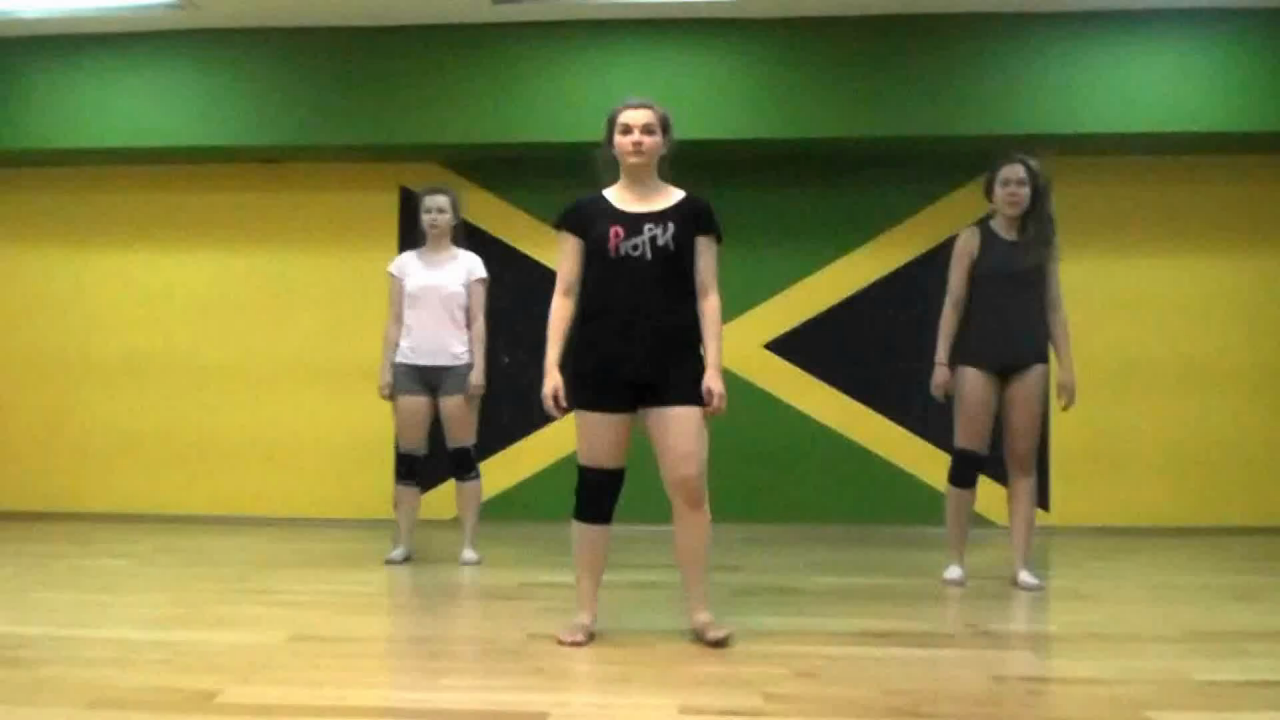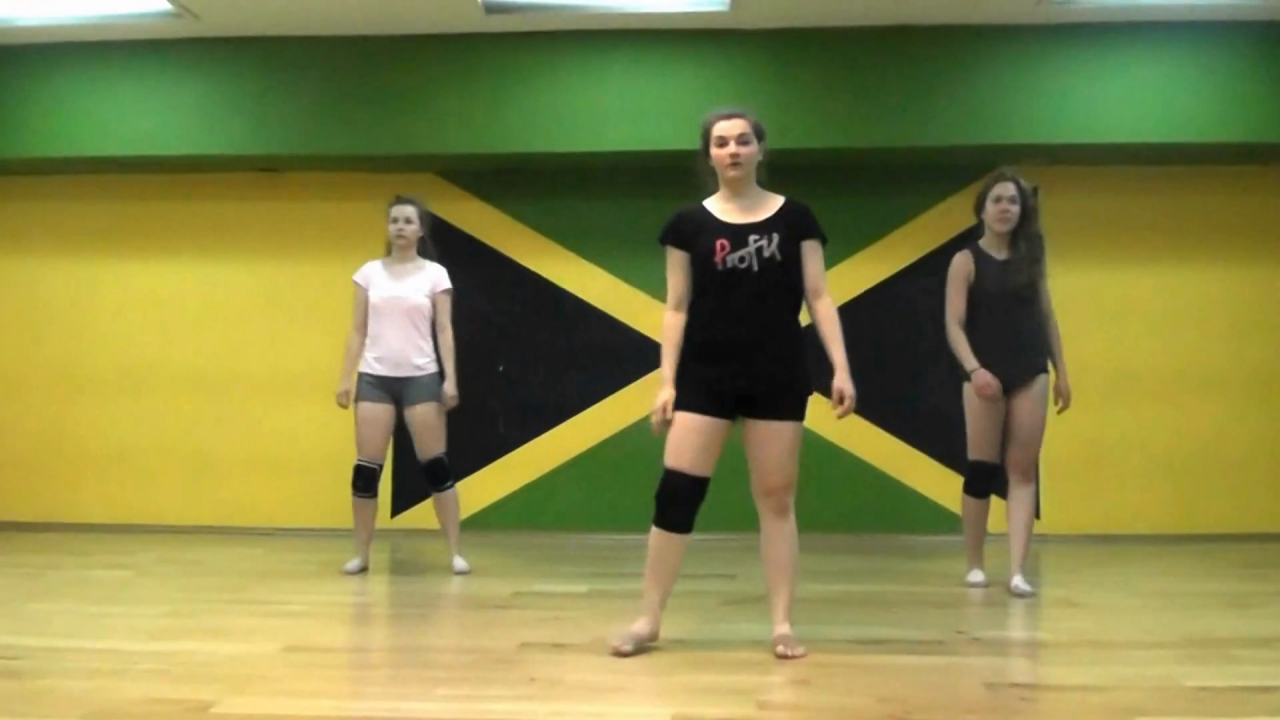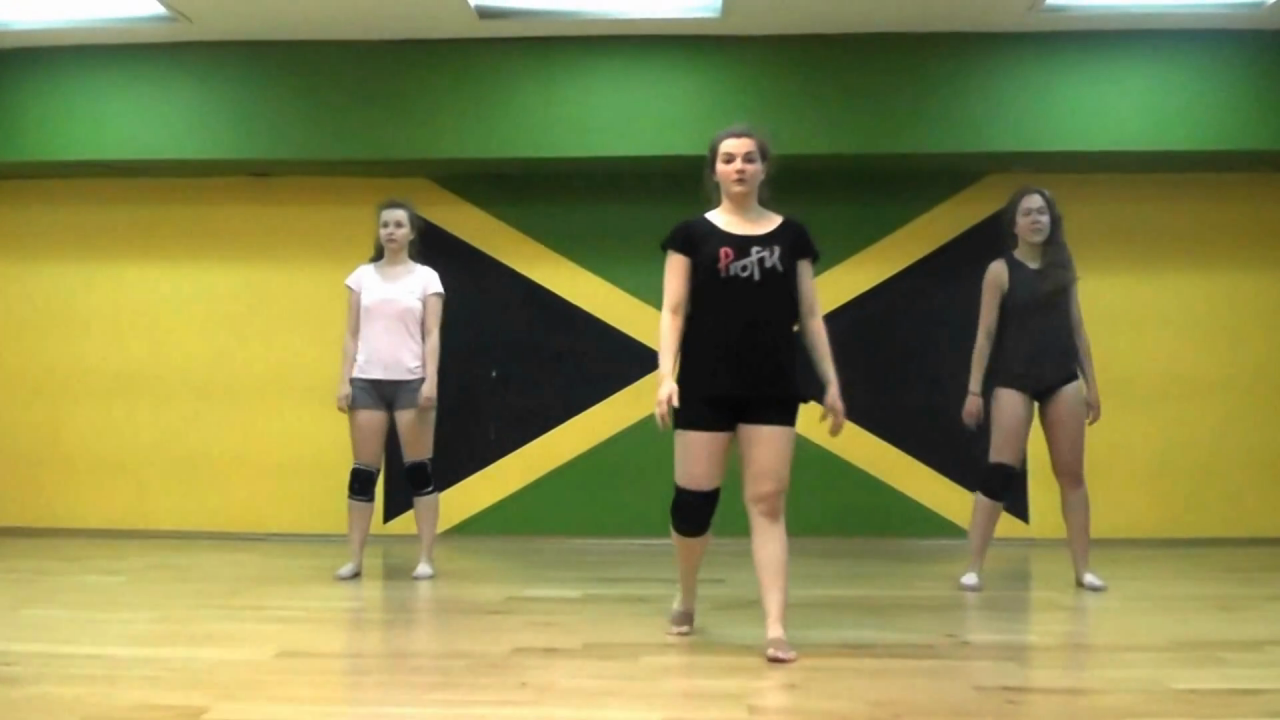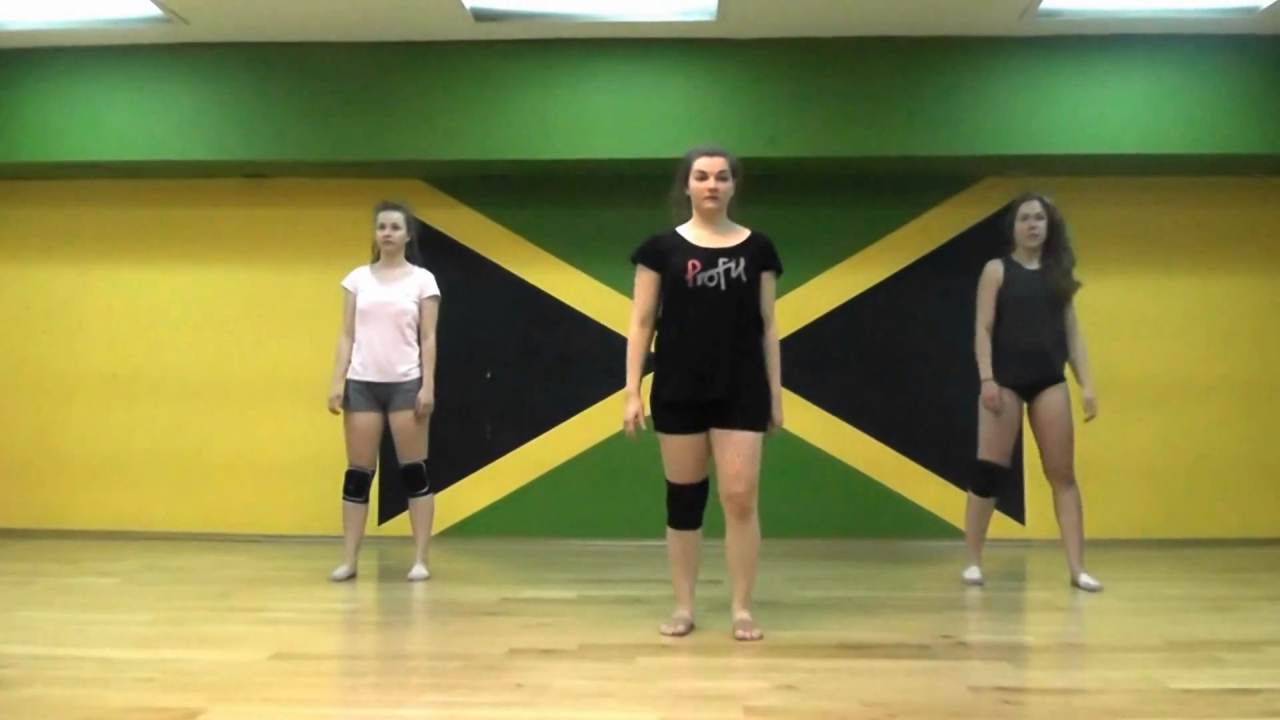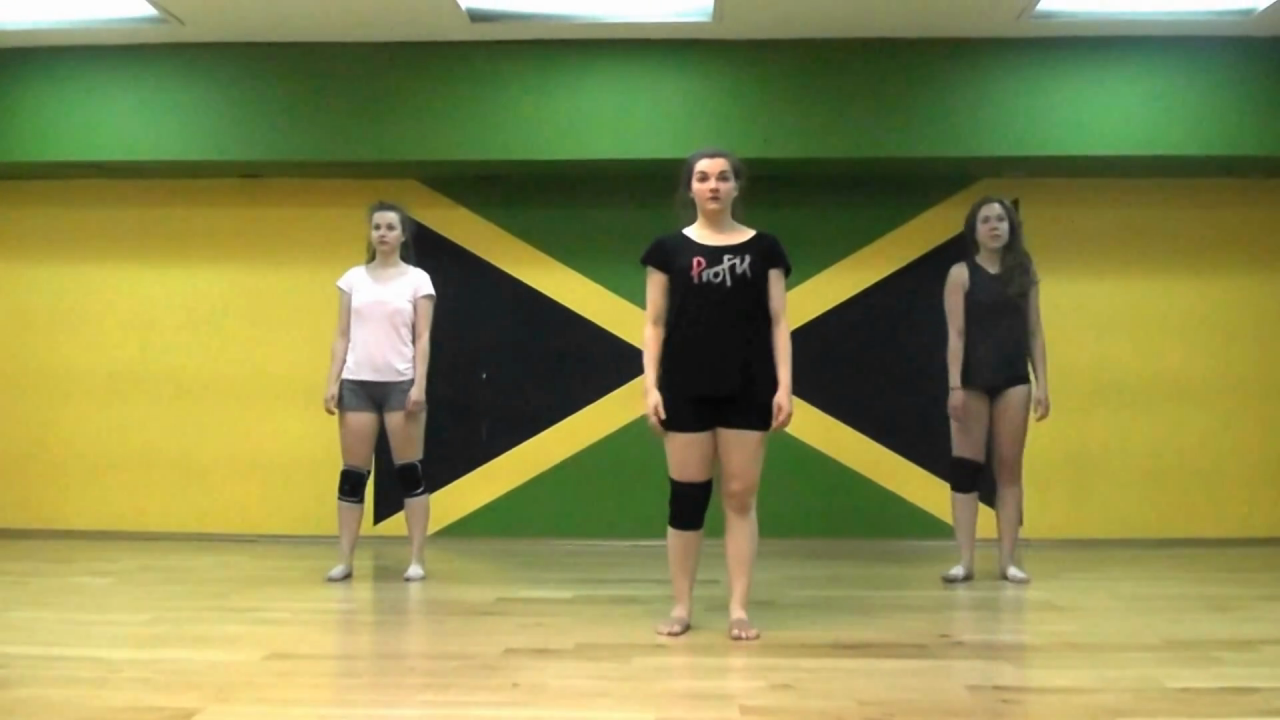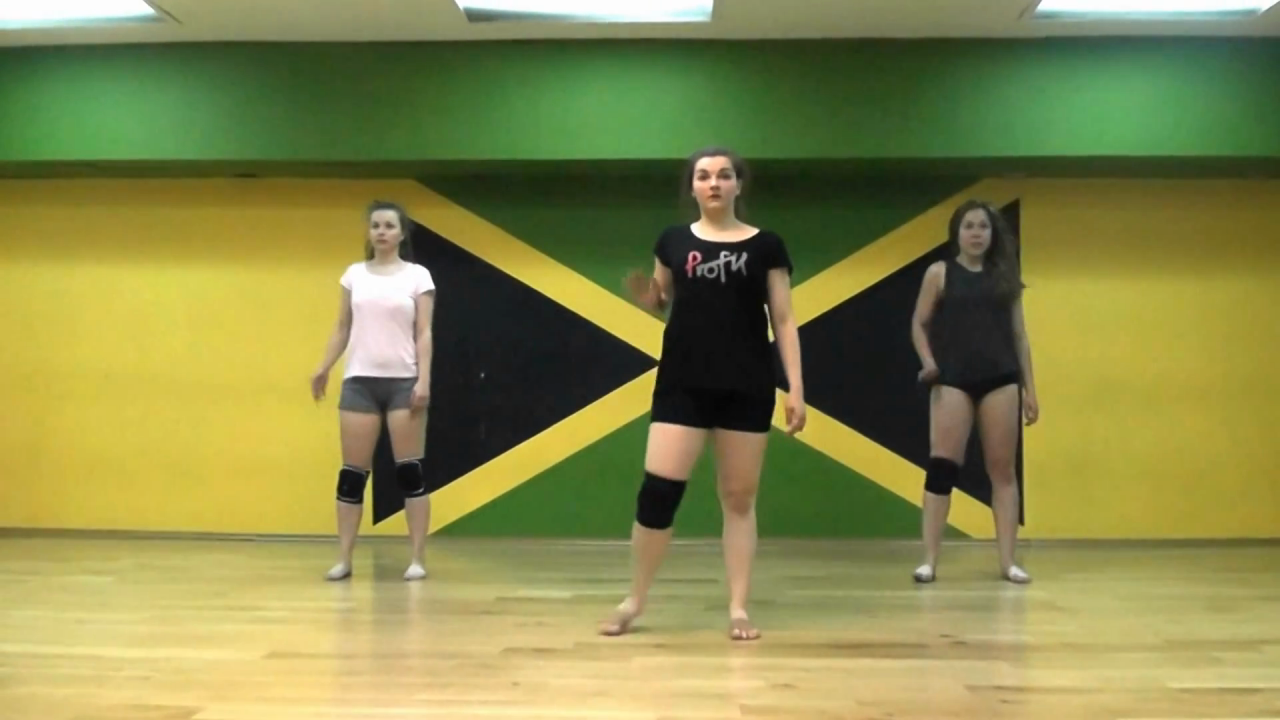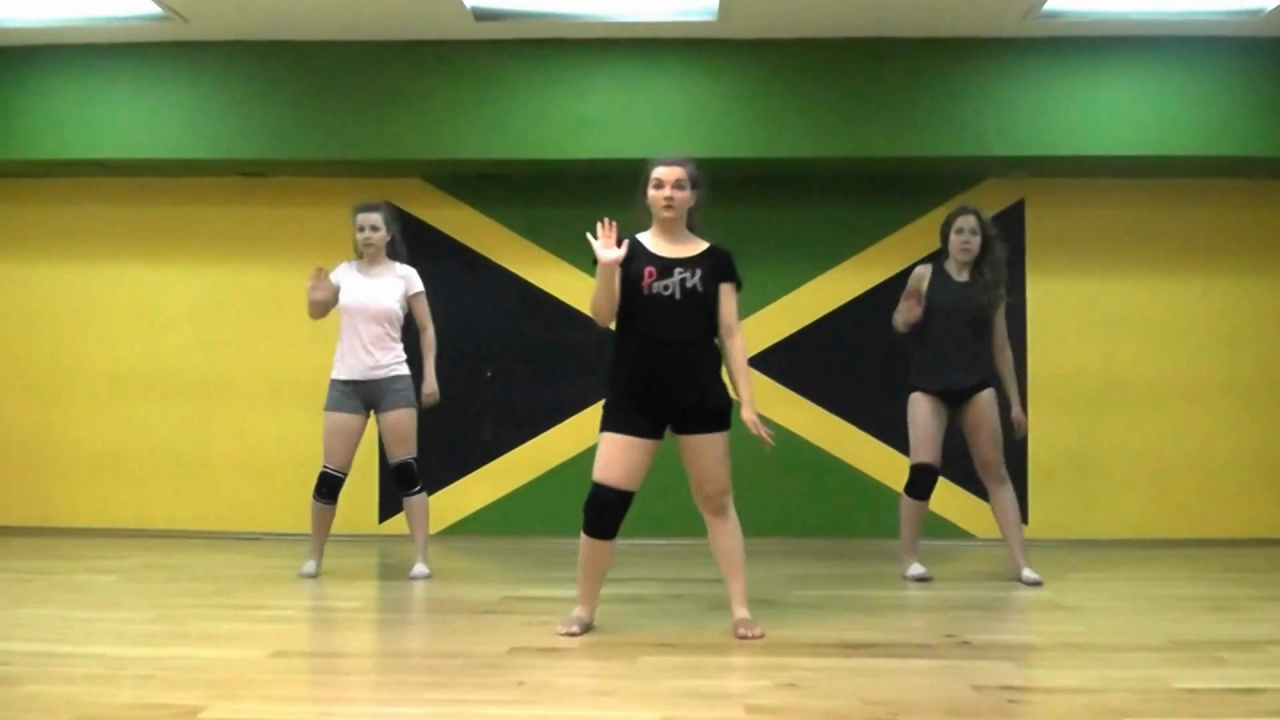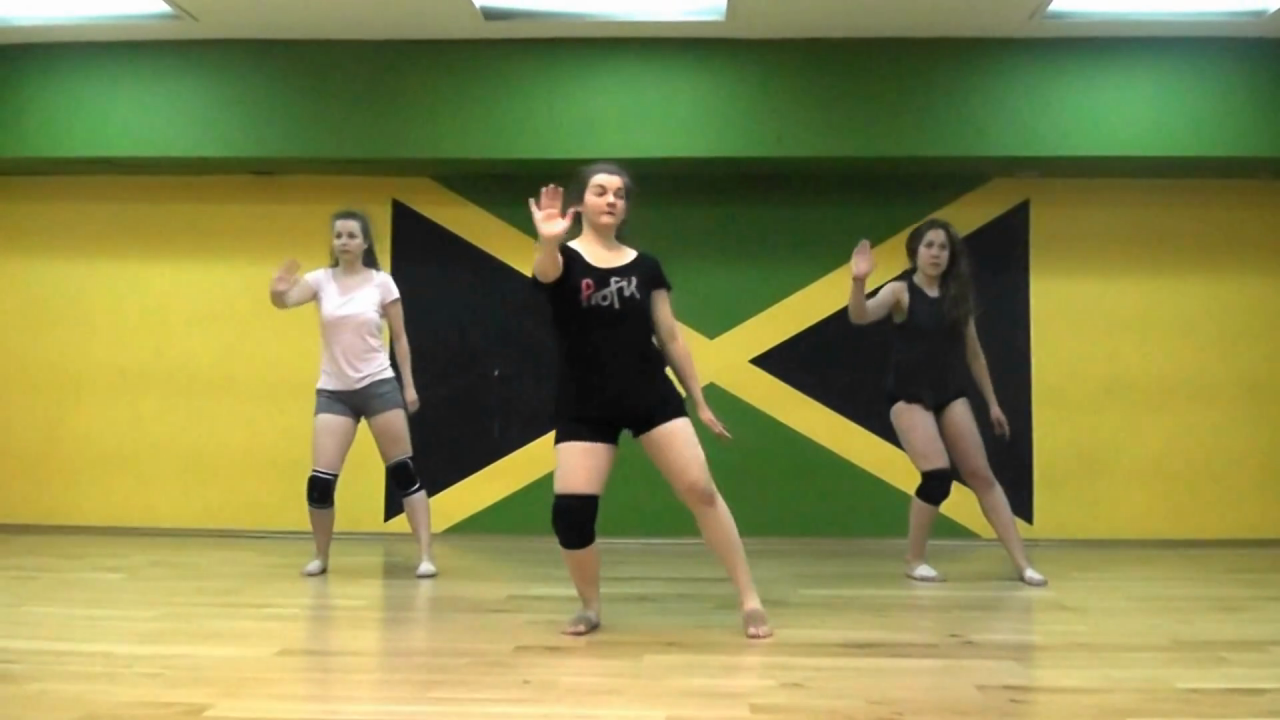
dt=0.5s
person 1, frame 1
left shoulder: (693, 211)
right shoulder: (586, 212)
left elbow: (707, 294)
right elbow: (565, 295)
left wrist: (714, 366)
right wrist: (552, 366)
left hip: (674, 366)
right hip: (599, 367)
left knee: (689, 484)
right knee: (597, 487)
left ankle: (699, 610)
right ankle: (584, 612)
person 1, frame 2
left shoulder: (795, 216)
right shoulder: (689, 224)
left elbow: (819, 297)
right elbow: (677, 308)
left wrist: (841, 368)
right wrist: (666, 380)
left hip: (778, 378)
right hip: (707, 376)
left knee: (776, 499)
right knee: (676, 491)
left ankle: (782, 624)
right ankle: (648, 619)
person 1, frame 3
left shoulder: (792, 235)
right shoulder: (691, 234)
left elbow: (809, 316)
right elbow: (673, 312)
left wrist: (831, 385)
right wrist: (667, 376)
left hip: (772, 388)
right hip: (705, 387)
left knee: (767, 504)
right knee: (693, 500)
left ankle: (775, 629)
right ankle: (686, 598)
person 1, frame 4
left shoulder: (757, 247)
right shoulder: (660, 247)
left elbow: (768, 326)
right elbow: (642, 324)
left wrist: (775, 394)
right wrist: (632, 392)
left hip: (742, 391)
right hip: (677, 391)
left knee: (740, 497)
right knee: (684, 498)
left ankle: (742, 608)
right ankle: (683, 607)
person 1, frame 5
left shoulder: (764, 247)
right shoulder: (669, 248)
left elbow: (778, 322)
right elbow: (655, 322)
left wrist: (784, 385)
right wrist: (650, 385)
left hip: (748, 389)
right hip: (685, 389)
left knee: (740, 496)
right knee: (687, 496)
left ankle: (739, 608)
right ankle: (681, 606)
person 1, frame 6
left shoulder: (766, 245)
right shoulder: (674, 241)
left elbow: (784, 320)
left wrist: (796, 387)
right wrist: (650, 294)
left hip: (747, 386)
right hip: (683, 383)
left knee: (739, 497)
right knee: (658, 490)
left ankle: (738, 608)
right ankle: (635, 598)
person 1, frame 7
left shoulder: (715, 259)
right shoulder: (625, 251)
left elbow: (730, 334)
right elbow: (604, 316)
left wrist: (747, 403)
right wrist: (608, 267)
left hip: (699, 396)
right hip: (632, 397)
left knee: (716, 500)
right knee: (603, 500)
left ankle: (740, 609)
right ankle: (585, 606)
person 1, frame 8
left shoulder: (645, 265)
right shoulder: (562, 257)
left elbow: (670, 336)
right elbow: (544, 271)
left wrist: (700, 402)
right wrist: (547, 240)
left hip: (651, 395)
right hip: (583, 406)
left knee: (701, 491)
right knee: (570, 510)
left ankle: (749, 600)
right ankle: (589, 607)
person 2, frame 1
left shoulder: (1042, 243)
right shoulder: (972, 239)
left elbow: (1054, 307)
right elbow: (953, 304)
left wrist: (1067, 366)
right wrist: (942, 362)
left hip: (1029, 362)
right hip: (977, 360)
left knee: (1023, 462)
right knee: (967, 458)
left ankle: (1020, 564)
right ankle: (955, 560)
person 2, frame 2
left shoulder: (1032, 257)
right shoulder: (966, 261)
left elbow: (1047, 317)
right elbow: (954, 325)
left wrist: (1061, 373)
right wrist: (975, 370)
left hip: (1030, 374)
right hip: (985, 374)
left knee: (1022, 471)
right knee: (982, 468)
left ankle: (1016, 570)
right ankle: (975, 563)
person 2, frame 3
left shoulder: (1063, 268)
right shoulder: (1001, 270)
left elbow: (1076, 329)
right elbow: (987, 335)
left wrist: (1091, 385)
right wrist: (974, 391)
left hip: (1063, 380)
right hip: (1014, 381)
left knee: (1071, 474)
right knee: (1000, 471)
left ankle: (1082, 567)
right ankle: (973, 567)
person 2, frame 4
left shoulder: (1060, 273)
right shoulder: (997, 270)
left elbow: (1072, 335)
right elbow: (983, 330)
left wrist: (1087, 385)
right wrist: (986, 380)
left hip: (1050, 381)
right hip: (1005, 379)
left knee: (1062, 474)
right knee: (990, 469)
left ankle: (1077, 568)
right ankle: (973, 561)
person 2, frame 5
left shoulder: (1023, 274)
right shoulder: (961, 273)
left elbow: (1034, 333)
right elbow: (956, 334)
left wrist: (1042, 384)
right wrist: (955, 386)
left hip: (1013, 381)
right hip: (972, 381)
left knee: (1009, 469)
right knee: (965, 466)
left ankle: (1007, 560)
right ankle: (965, 560)
person 2, frame 6
left shoulder: (1005, 275)
right shoulder: (940, 272)
left elbow: (1019, 335)
right elbow: (919, 324)
left wrist: (1029, 388)
right wrist: (928, 363)
left hip: (1000, 380)
right hip: (953, 380)
left knee: (1003, 469)
right knee: (943, 465)
left ankle: (1008, 560)
right ankle: (929, 560)
person 2, frame 7
left shoulder: (991, 284)
right shoulder: (925, 274)
left elbow: (1000, 347)
right elbow: (901, 325)
left wrist: (1015, 402)
right wrist: (906, 318)
left hip: (977, 387)
right hip: (927, 386)
left knee: (994, 471)
right knee: (924, 469)
left ankle: (1021, 563)
right ankle: (910, 558)
person 2, frame 8
left shoulder: (959, 295)
right shoulder: (900, 291)
left elbow: (973, 351)
right elbow: (860, 317)
left wrist: (992, 403)
right wrist: (858, 282)
left hip: (952, 397)
right hip: (910, 398)
left knee: (982, 476)
right knee: (937, 475)
left ankle: (1022, 563)
right ankle: (915, 560)
person 3, frame 1
left shoulder: (469, 263)
right shoulder: (404, 263)
left elbow: (477, 320)
right elbow: (395, 320)
left wrist: (479, 367)
right wrist: (386, 369)
left hip: (454, 367)
right hip: (411, 367)
left knee: (462, 455)
right knee: (409, 456)
left ankle: (468, 543)
right ankle: (403, 542)
person 3, frame 2
left shoulder: (434, 274)
right shoulder: (369, 273)
left elbow: (444, 330)
right elbow: (357, 331)
left wrist: (450, 379)
right wrist: (346, 377)
left hip: (420, 378)
right hip: (375, 379)
left knee: (435, 465)
right knee: (366, 467)
left ankle: (455, 552)
right ankle: (360, 553)
person 3, frame 3
left shoulder: (426, 277)
right shoulder: (362, 276)
left elbow: (432, 335)
right elbow: (352, 334)
left wrist: (431, 381)
right wrist: (344, 381)
left hip: (410, 381)
right hip: (368, 382)
left knee: (419, 470)
right knee: (363, 471)
left ankle: (425, 557)
right ankle: (354, 558)
person 3, frame 4
left shoulder: (422, 280)
right shoulder: (357, 278)
left elbow: (428, 339)
right elbow: (347, 335)
left wrist: (428, 386)
right wrist: (337, 382)
left hip: (405, 383)
right hip: (362, 383)
left knee: (413, 471)
right knee: (358, 473)
left ankle: (420, 559)
right ankle: (349, 559)
person 3, frame 5
left shoulder: (417, 279)
right shoulder: (353, 278)
left elbow: (422, 338)
right elbow: (342, 335)
left wrist: (419, 385)
right wrist: (332, 382)
left hip: (400, 383)
right hip: (357, 383)
left knee: (409, 471)
right knee: (353, 473)
left ankle: (416, 559)
right ankle: (345, 559)
person 3, frame 6
left shoulder: (418, 275)
right shoulder: (354, 274)
left elbow: (424, 333)
right elbow: (343, 329)
left wrist: (424, 380)
right wrist: (324, 368)
left hip: (403, 381)
right hip: (360, 380)
left knee: (410, 471)
right knee: (352, 473)
left ankle: (417, 559)
right ankle: (344, 558)
person 3, frame 7
left shoulder: (405, 275)
right shoulder: (345, 272)
left elbow: (425, 329)
right elbow: (318, 313)
left wrist: (430, 376)
right wrist: (316, 297)
left hip: (393, 380)
right hip: (346, 382)
left knee: (406, 471)
right knee: (331, 475)
left ankle: (421, 557)
right ankle: (315, 555)
person 3, frame 8
left shoulder: (382, 283)
right shoulder: (321, 280)
left elbow: (399, 338)
right elbow: (283, 301)
left wrist: (409, 385)
right wrist: (277, 291)
left hip: (378, 385)
right hip: (333, 391)
left knee: (404, 471)
right knee: (321, 479)
left ankle: (425, 555)
right ankle: (321, 556)
